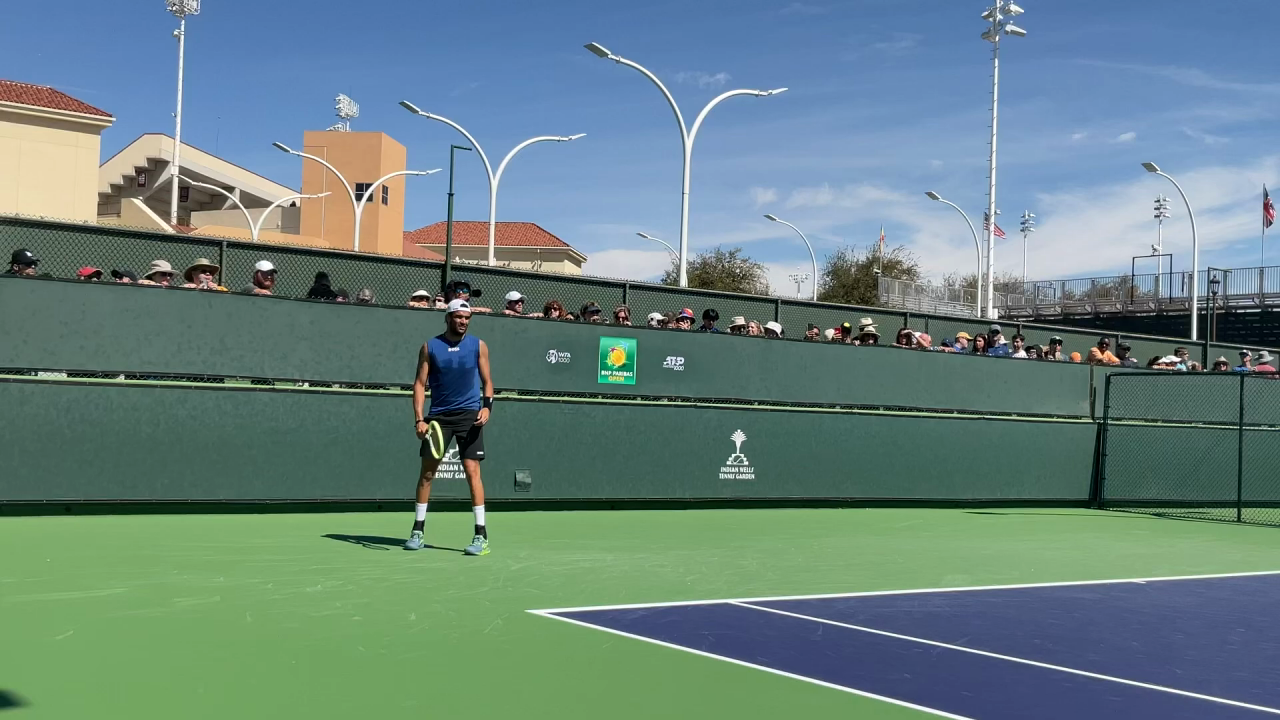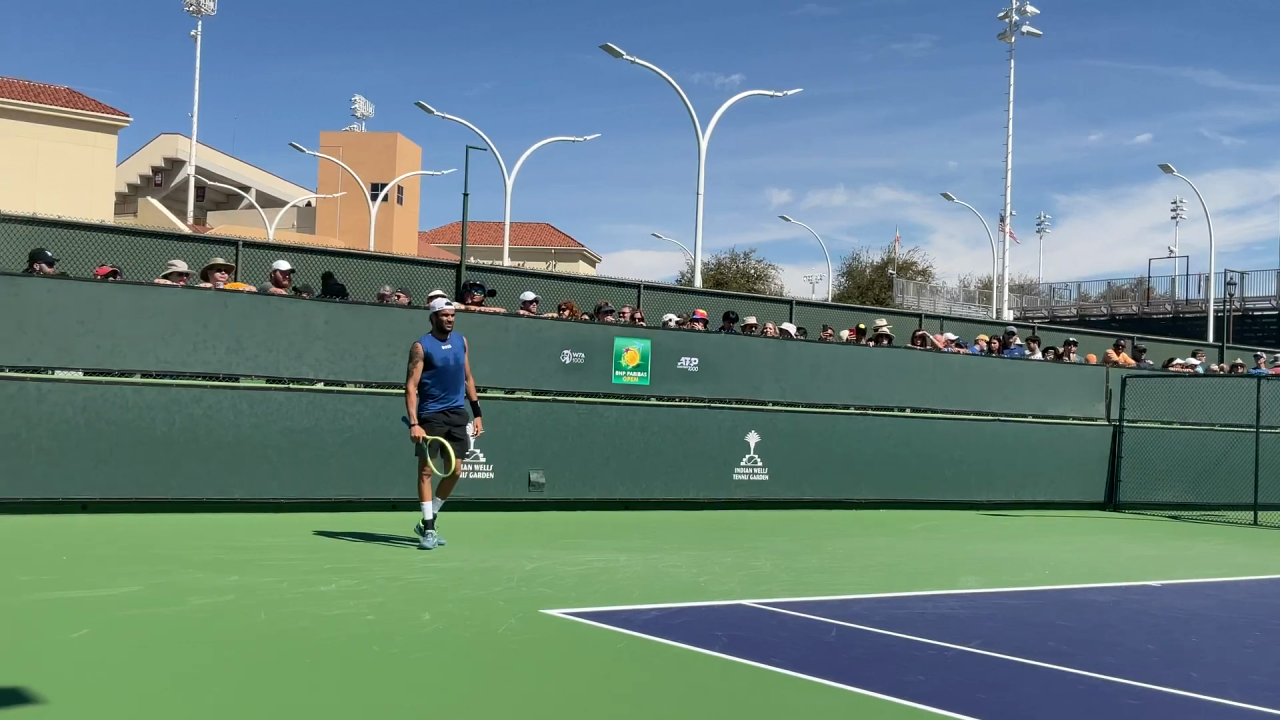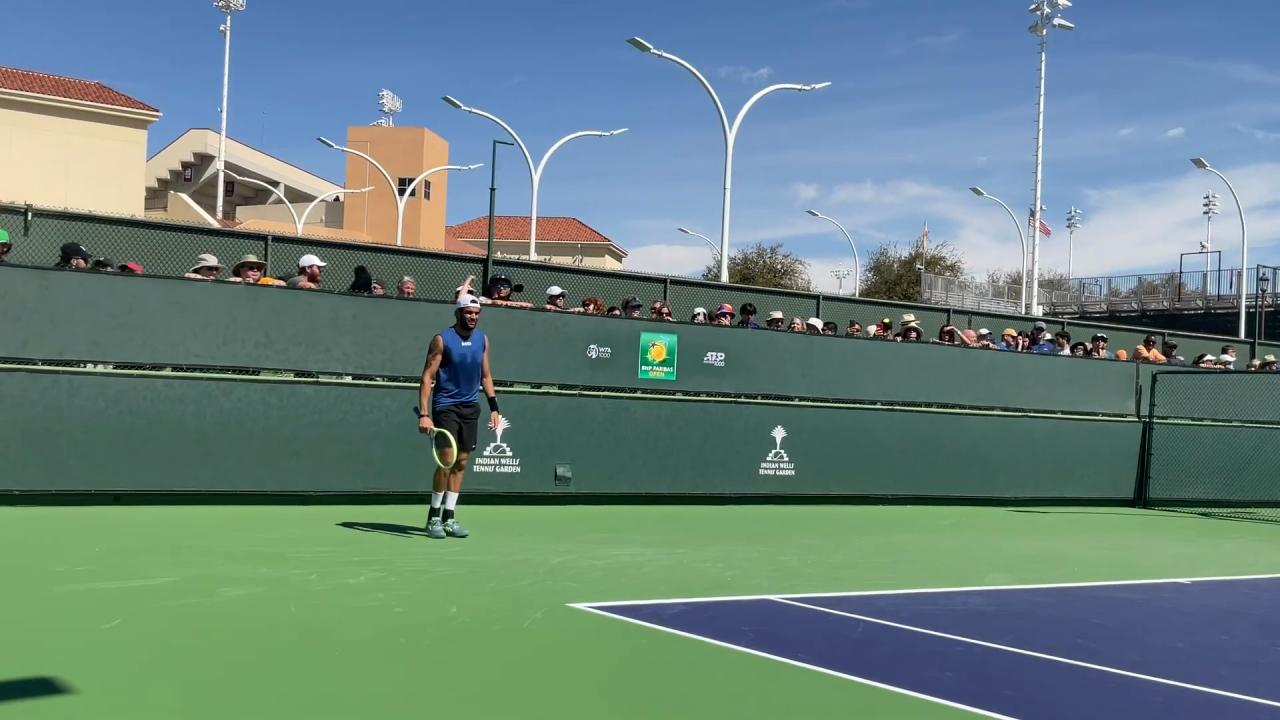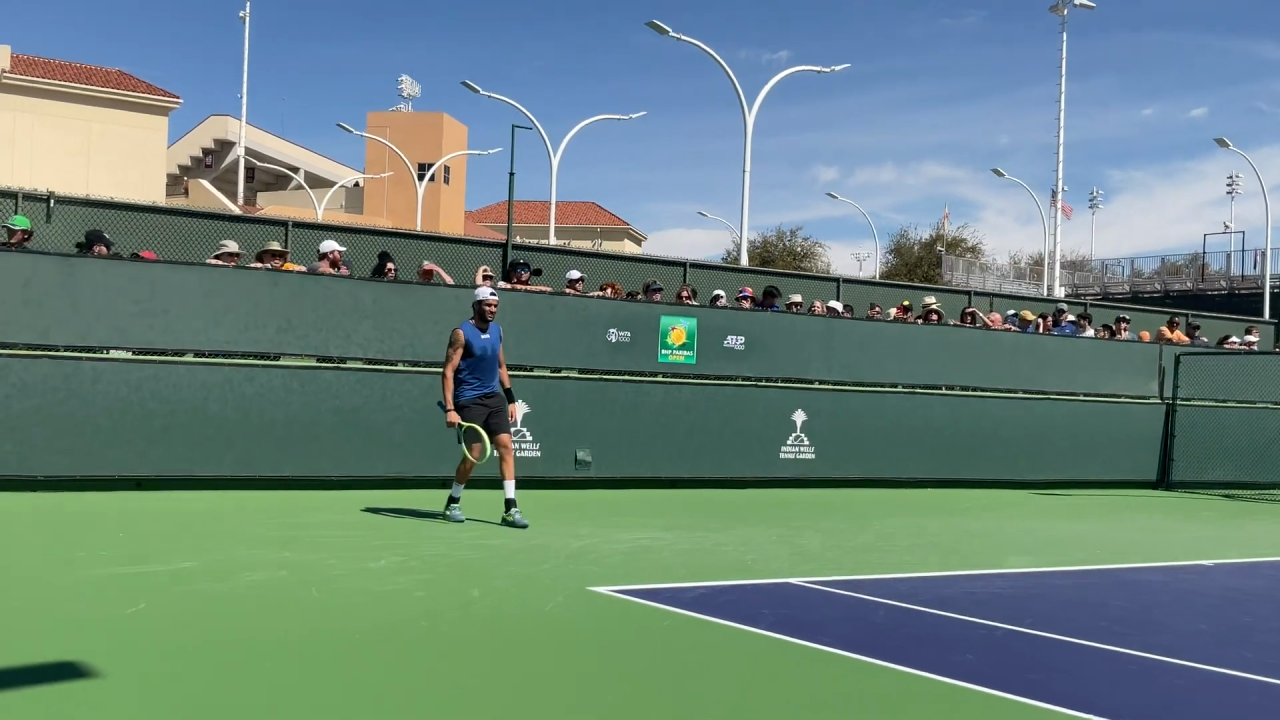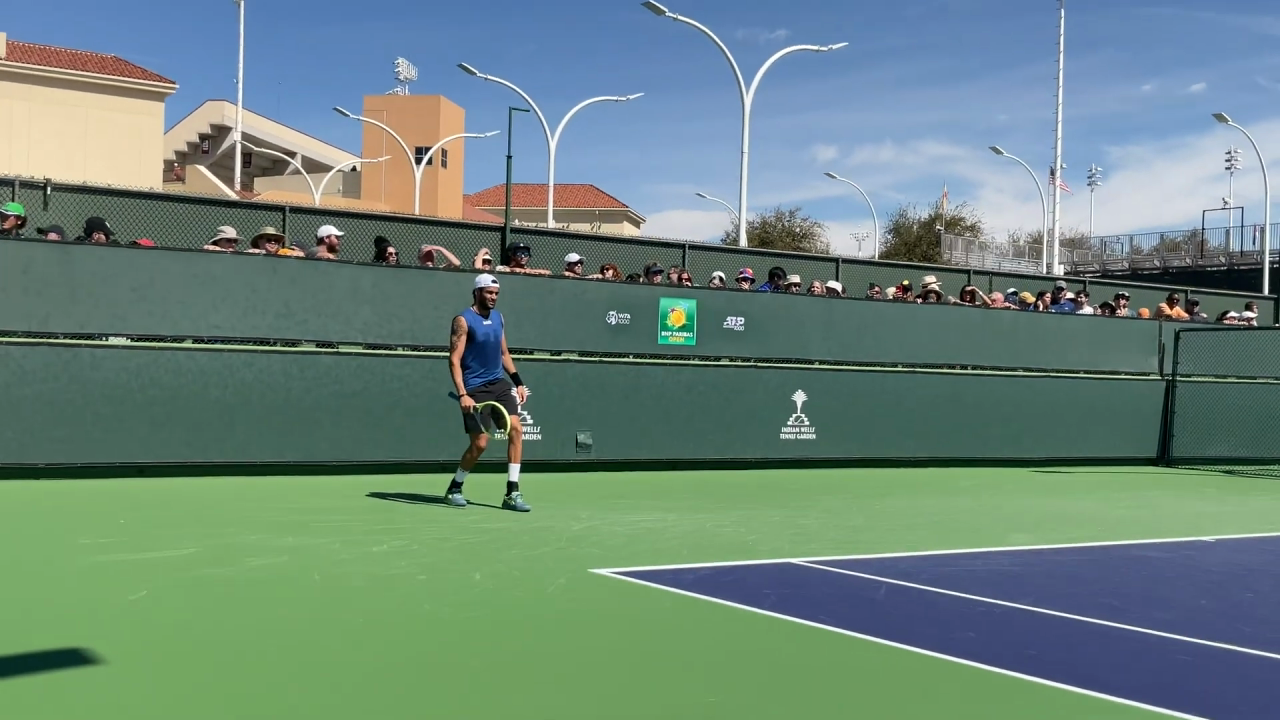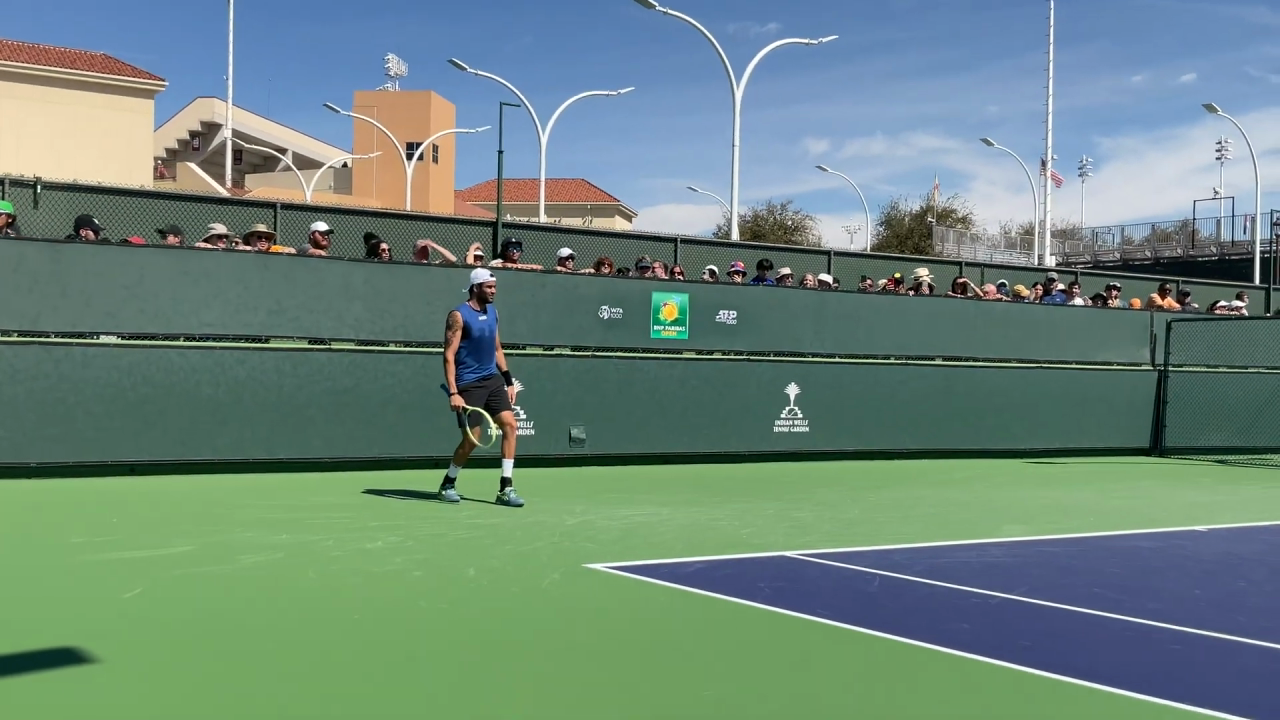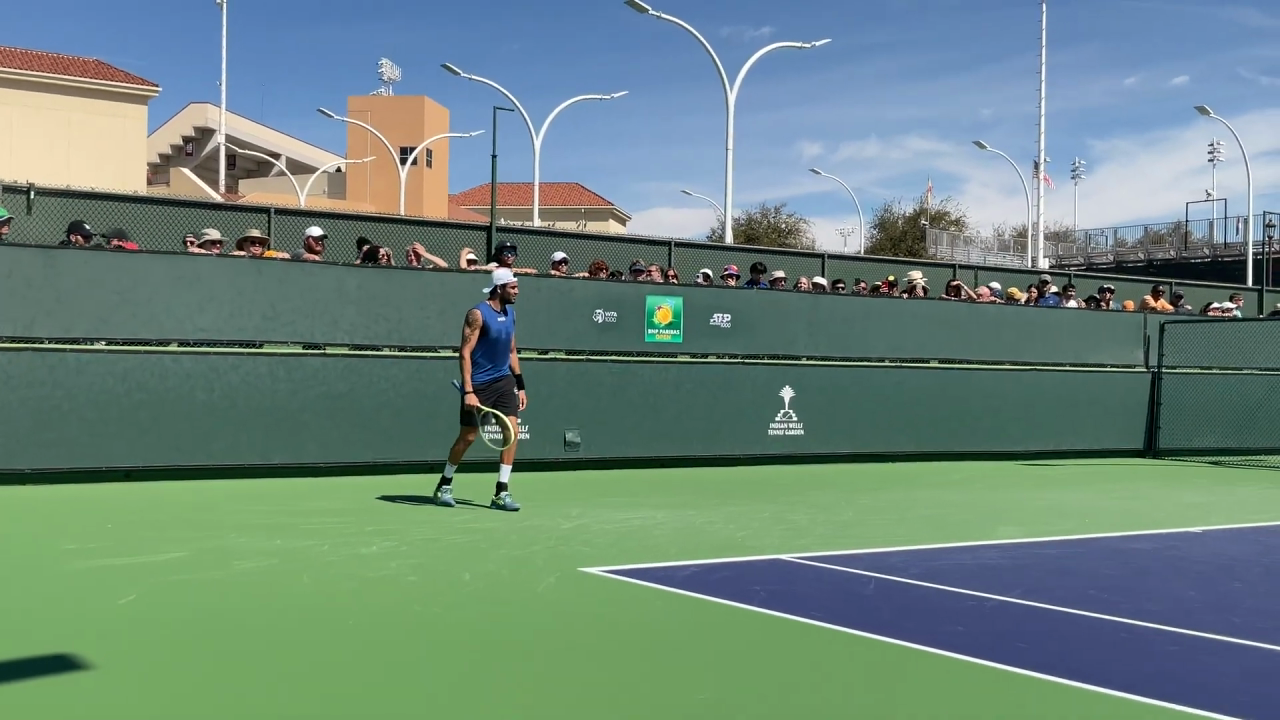
dt=0.5s
person 1, frame 1
left shoulder: (478, 346)
right shoulder: (430, 347)
left elbow: (487, 382)
right elbow: (420, 385)
left wrist: (486, 406)
right wrist: (419, 419)
left hip: (468, 417)
right hip: (438, 417)
left knee: (473, 473)
right knee: (427, 473)
left ankle: (480, 536)
right ankle: (418, 532)
person 1, frame 2
left shoulder: (461, 341)
right shoulder: (421, 346)
left elbow: (468, 378)
right elbow: (411, 387)
left wrist: (477, 412)
right wrist: (413, 423)
left hip: (458, 414)
right hip: (431, 416)
left knee: (454, 472)
right knee: (426, 471)
left ankle: (428, 522)
right ankle: (430, 529)
person 1, frame 3
left shoulder: (482, 340)
right shoulder: (442, 340)
left elbow: (486, 375)
right elbow: (427, 378)
left wrist: (494, 408)
right wrist: (424, 414)
left hip: (470, 409)
right hip: (446, 408)
left knee: (460, 464)
right knee: (446, 461)
left ankle: (447, 519)
right ankle: (434, 518)
person 1, frame 4
left shoulder: (497, 331)
right shoulder: (461, 333)
right elbow: (448, 372)
left wrist: (511, 399)
right wrist: (449, 408)
left hip: (494, 398)
right hip: (469, 400)
left knee: (506, 448)
right knee: (472, 455)
left ankle: (510, 510)
right ankle: (452, 504)
person 1, frame 5
left shoulder: (498, 317)
right shoulder: (463, 320)
right elbow: (454, 360)
left wrist: (518, 382)
right wrist: (462, 394)
left hip: (499, 384)
right hip: (475, 389)
left knee: (516, 430)
right knee: (479, 443)
left ankle: (512, 494)
right ankle: (454, 488)
person 1, frame 6
left shoulder: (492, 312)
right shoulder: (458, 315)
right elbow: (449, 356)
left wrist: (509, 381)
right wrist: (453, 392)
left hip: (492, 380)
right hip: (469, 384)
left knee: (510, 426)
right knee: (471, 439)
left ankle: (505, 489)
right ankle: (448, 484)
person 1, frame 7
left shoulder: (510, 313)
right shoulder: (478, 314)
right elbow: (465, 354)
left wrist: (520, 386)
right wrist: (468, 391)
left hip: (504, 382)
right hip: (480, 384)
left knee: (512, 431)
right knee: (468, 437)
left ankle: (501, 493)
right ankle: (444, 485)
